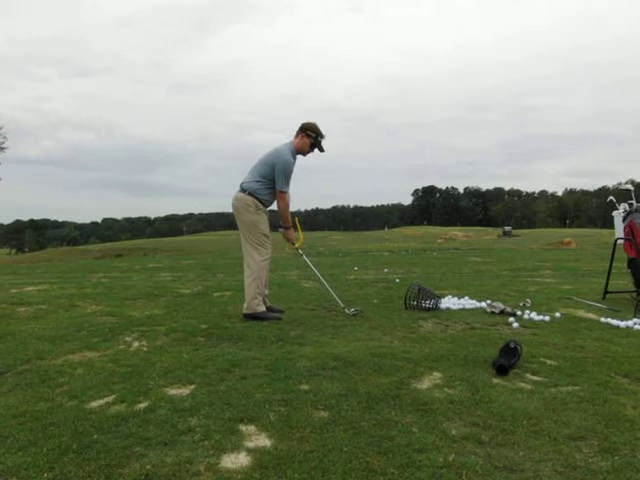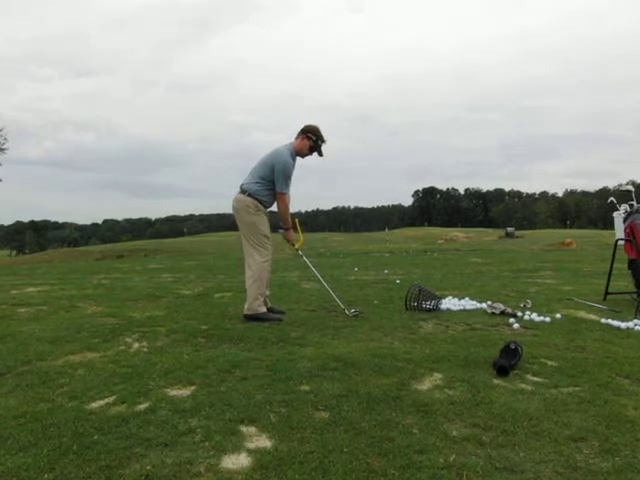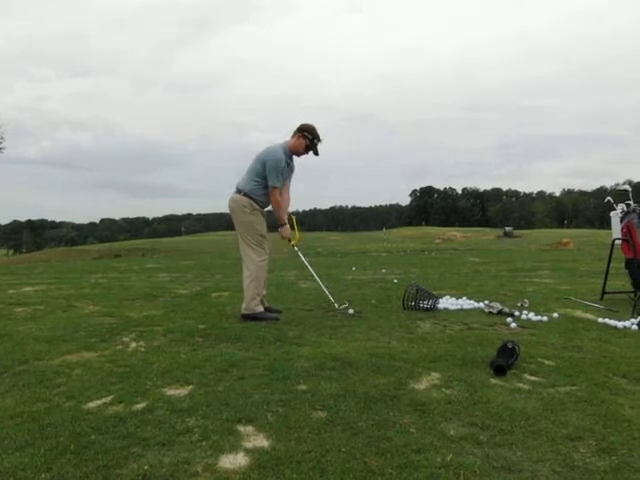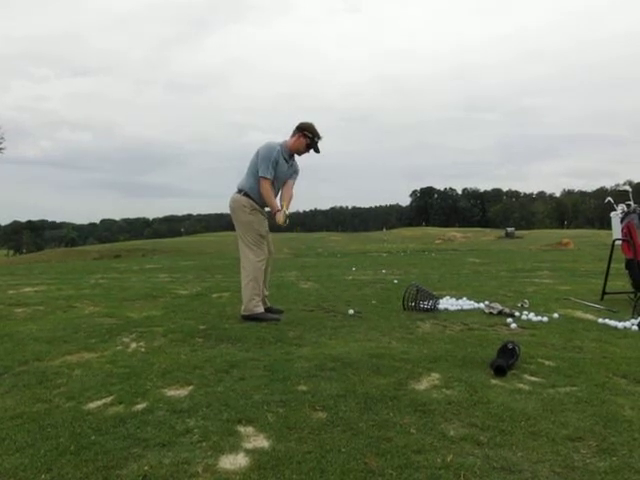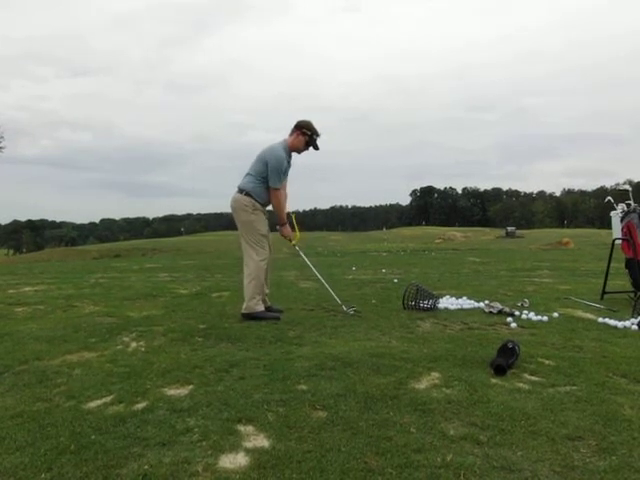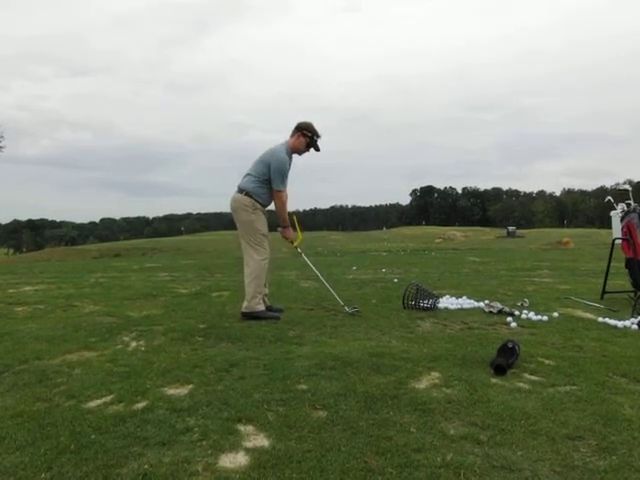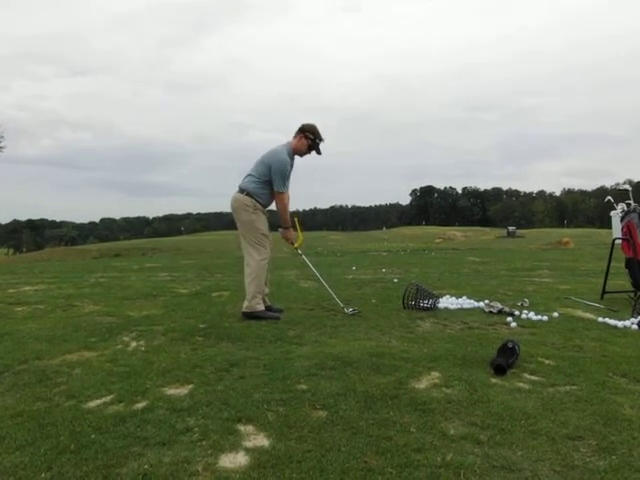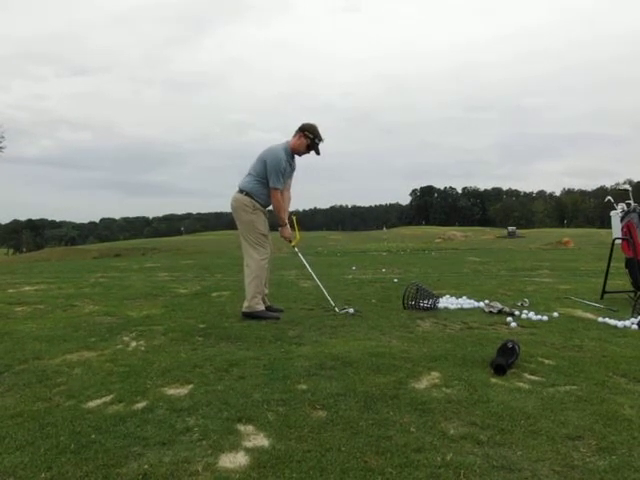
dt=0.4s
person 1, frame 1
left shoulder: (286, 154)
right shoulder: (285, 158)
left elbow: (283, 194)
right elbow: (281, 198)
left wrist: (285, 224)
right wrist: (288, 227)
left hip: (252, 204)
right hip: (249, 204)
left knee: (261, 254)
right knee: (258, 255)
left ankle: (261, 302)
right ankle: (253, 307)
person 1, frame 2
left shoulder: (286, 156)
right shoulder: (284, 159)
left elbow: (284, 195)
right elbow: (281, 199)
left wrist: (286, 225)
right wrist: (288, 228)
left hip: (252, 204)
right hip: (249, 205)
left knee: (262, 254)
right knee: (260, 256)
left ankle: (261, 303)
right ankle: (254, 308)
person 1, frame 3
left shoulder: (289, 163)
right shoulder: (275, 155)
left elbow: (284, 193)
right elbow: (273, 194)
left wrist: (286, 222)
right wrist: (282, 224)
left hip: (253, 206)
right hip: (245, 204)
left knee: (261, 253)
right knee: (256, 255)
left ankle: (258, 302)
right ankle: (251, 308)
person 1, frame 4
left shoulder: (293, 165)
right shoulder: (271, 150)
left elbow: (287, 190)
right elbow: (265, 185)
left wrist: (283, 210)
right wrist: (277, 212)
left hip: (256, 207)
right hip: (245, 204)
left knee: (265, 254)
right knee: (254, 256)
left ankle: (260, 303)
right ankle: (251, 309)
person 1, frame 5
left shoulder: (286, 156)
right shoulder: (277, 155)
left elbow: (282, 191)
right elbow: (275, 194)
left wrist: (284, 220)
right wrist: (283, 224)
left hip: (253, 205)
right hip: (247, 204)
left knee: (264, 253)
right knee: (257, 255)
left ankle: (261, 302)
right ankle: (252, 307)
person 1, frame 6
left shoulder: (283, 155)
right shoulder: (280, 157)
left elbow: (281, 193)
right elbow: (278, 196)
left wrist: (284, 223)
right wrist: (286, 226)
left hip: (251, 204)
right hip: (247, 204)
left knee: (261, 253)
right knee: (258, 254)
left ankle: (260, 302)
right ankle: (252, 306)
person 1, frame 7
left shoulder: (286, 156)
right shoulder: (281, 159)
left elbow: (284, 194)
right elbow: (280, 198)
left wrist: (285, 224)
right wrist: (287, 227)
left hip: (252, 204)
right hip: (248, 204)
left knee: (263, 252)
right knee: (258, 254)
left ankle: (260, 301)
right ankle: (252, 307)
person 1, frame 8
left shoulder: (291, 161)
right shoulder: (277, 155)
left elbow: (285, 192)
right elbow: (275, 194)
left wrist: (286, 222)
right wrist: (283, 224)
left hip: (255, 206)
right hip: (247, 204)
left knee: (264, 253)
right knee: (257, 254)
left ankle: (260, 301)
right ankle: (252, 306)
